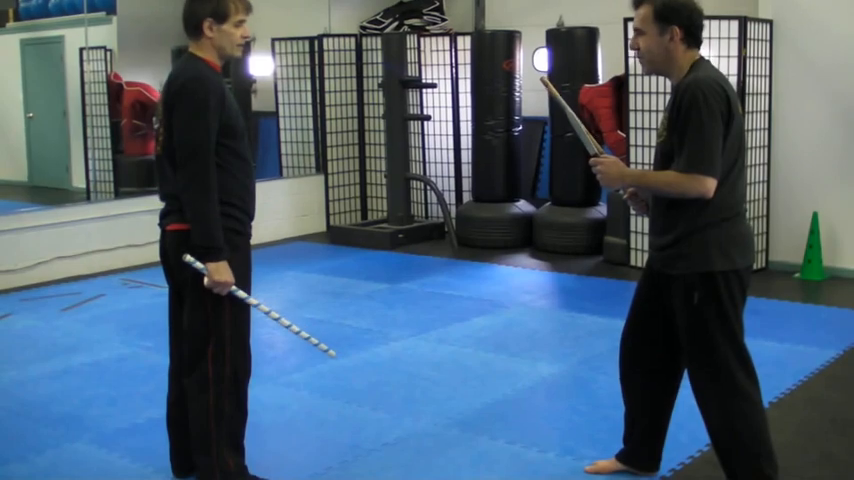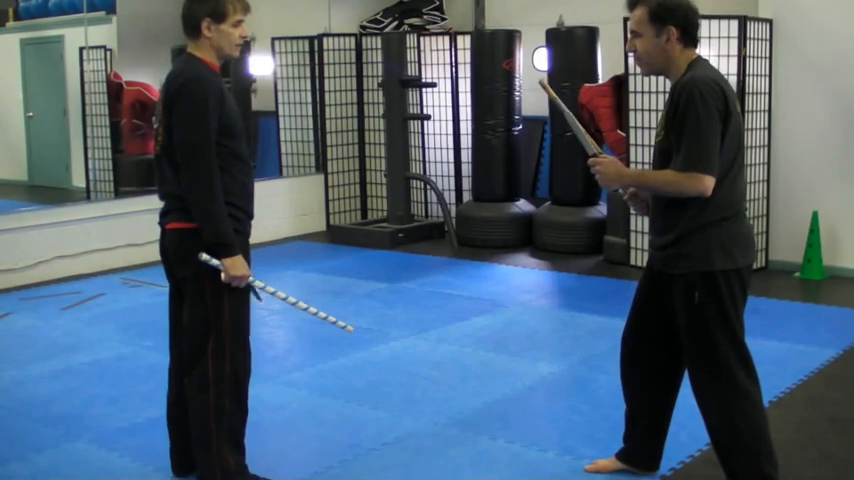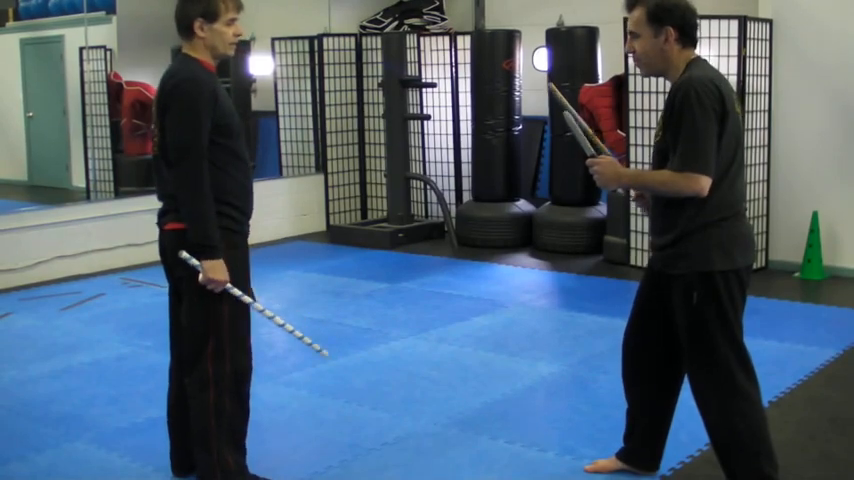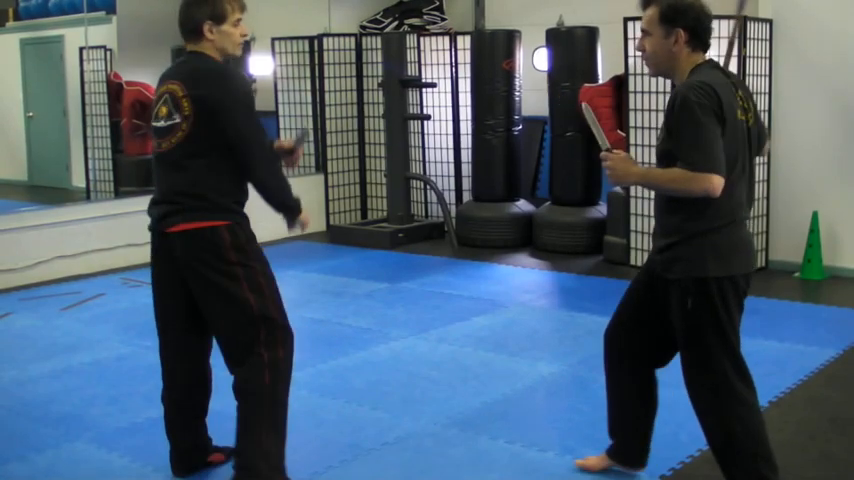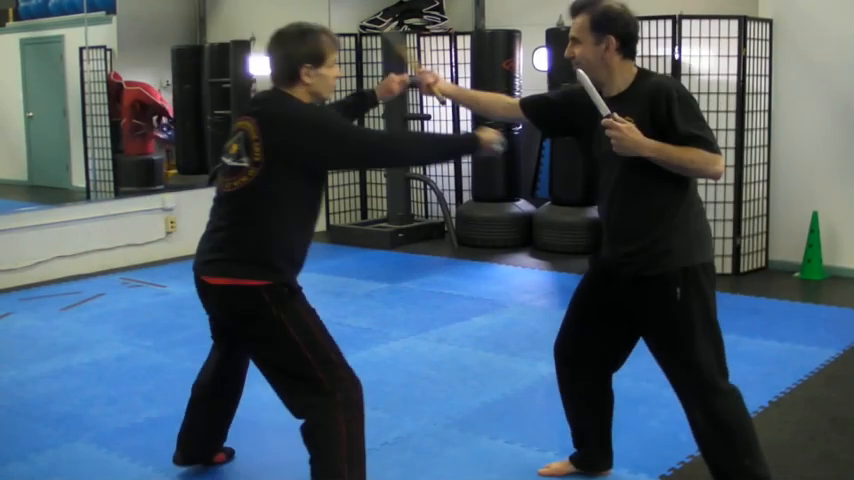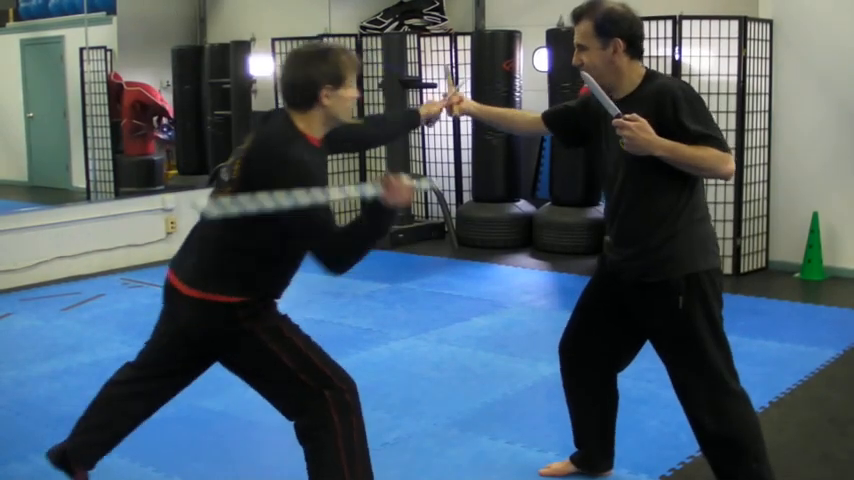
dt=0.5s
person 1, frame 1
left shoulder: (701, 89)
right shoulder: (690, 86)
left elbow: (702, 182)
left wrist: (627, 177)
right wrist: (651, 195)
left hip: (708, 259)
right hip: (677, 253)
left knee: (720, 374)
right knee: (643, 352)
person 1, frame 2
left shoulder: (698, 88)
right shoulder: (690, 85)
left elbow: (700, 180)
left wrist: (626, 176)
right wrist: (651, 195)
left hip: (709, 257)
right hip: (677, 251)
left knee: (721, 374)
right knee: (644, 351)
person 1, frame 3
left shoulder: (694, 89)
right shoulder: (695, 83)
left elbow: (695, 181)
left wrist: (623, 177)
right wrist: (654, 194)
left hip: (708, 258)
right hip: (680, 252)
left knee: (720, 375)
right knee: (645, 352)
person 1, frame 4
left shoulder: (694, 93)
right shoulder: (725, 85)
left elbow: (707, 181)
right elbow: (754, 144)
left wrist: (635, 173)
left hip: (705, 263)
right hip: (677, 257)
left knee: (717, 380)
right knee: (625, 343)
person 1, frame 5
left shoulder: (663, 93)
right shoulder: (585, 98)
left elbow: (713, 165)
right elbow: (513, 110)
left wrist: (643, 146)
right wrist: (449, 90)
left hip: (675, 263)
right hip: (618, 260)
left knee: (702, 379)
right knee: (575, 357)
person 1, frame 6
left shoulder: (670, 94)
right shoulder: (598, 105)
left elbow: (724, 165)
right elbow: (536, 123)
left wrist: (655, 144)
right wrist: (471, 107)
left hip: (680, 269)
right hip: (623, 264)
left knee: (710, 387)
right knee: (581, 354)
person 2, frame 1
left shoulder: (190, 78)
right shoulder: (199, 83)
right elbow: (196, 175)
right wrist: (216, 254)
left hip: (190, 240)
right hip: (207, 244)
left knee: (192, 353)
right knee: (220, 358)
person 2, frame 2
left shoulder: (191, 78)
right shoulder: (197, 83)
right elbow: (200, 176)
left wrist: (231, 238)
right wrist: (228, 250)
left hip: (191, 237)
right hip: (204, 241)
left knee: (192, 351)
right knee: (221, 357)
person 2, frame 3
left shoulder: (193, 79)
right shoulder: (191, 83)
right elbow: (188, 175)
left wrist: (228, 238)
right wrist: (211, 252)
left hip: (198, 238)
right hip: (204, 242)
left knee: (193, 351)
right knee: (221, 356)
person 2, frame 4
left shoulder: (171, 81)
right shoulder: (223, 79)
right elbow: (253, 160)
left wrist: (272, 149)
right wrist: (292, 209)
left hip: (167, 231)
right hip: (212, 232)
left knee: (185, 346)
right knee: (264, 343)
person 2, frame 5
left shoulder: (261, 110)
right shoulder: (297, 123)
right elbow: (386, 150)
left wrist: (372, 95)
right wrist: (472, 141)
left hip: (213, 271)
right hip: (256, 283)
left knee: (230, 353)
right knee: (332, 393)
person 2, frame 6
left shoulder: (281, 131)
right shoulder: (290, 161)
left elbow: (354, 134)
right elbow: (336, 255)
left wrist: (415, 117)
right wrist: (386, 206)
left hip: (187, 286)
right hip: (228, 303)
left knee: (150, 373)
right knee: (327, 398)
